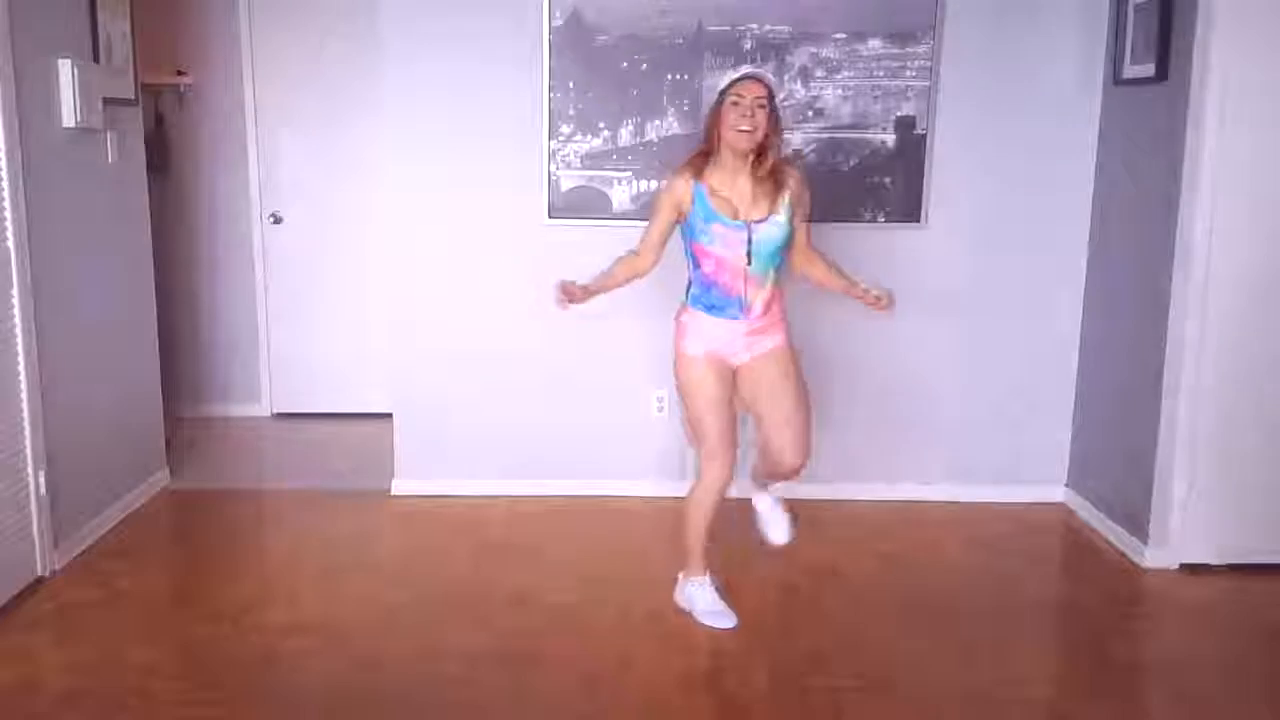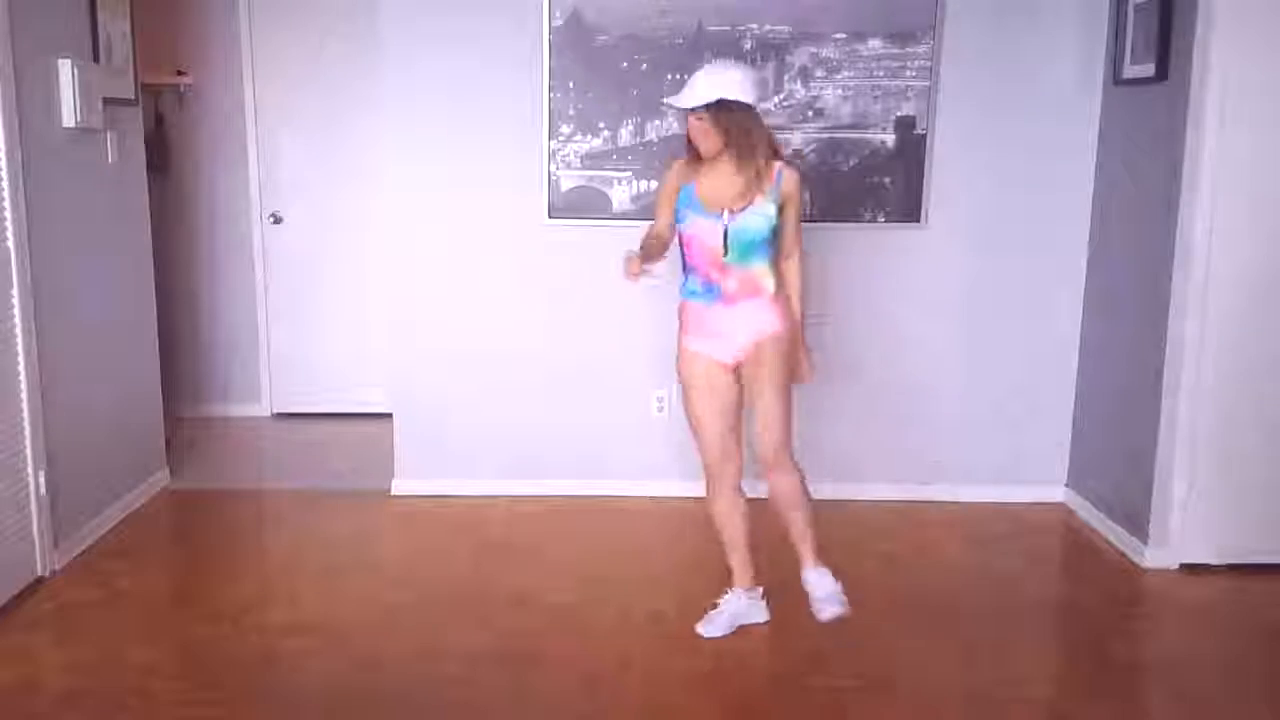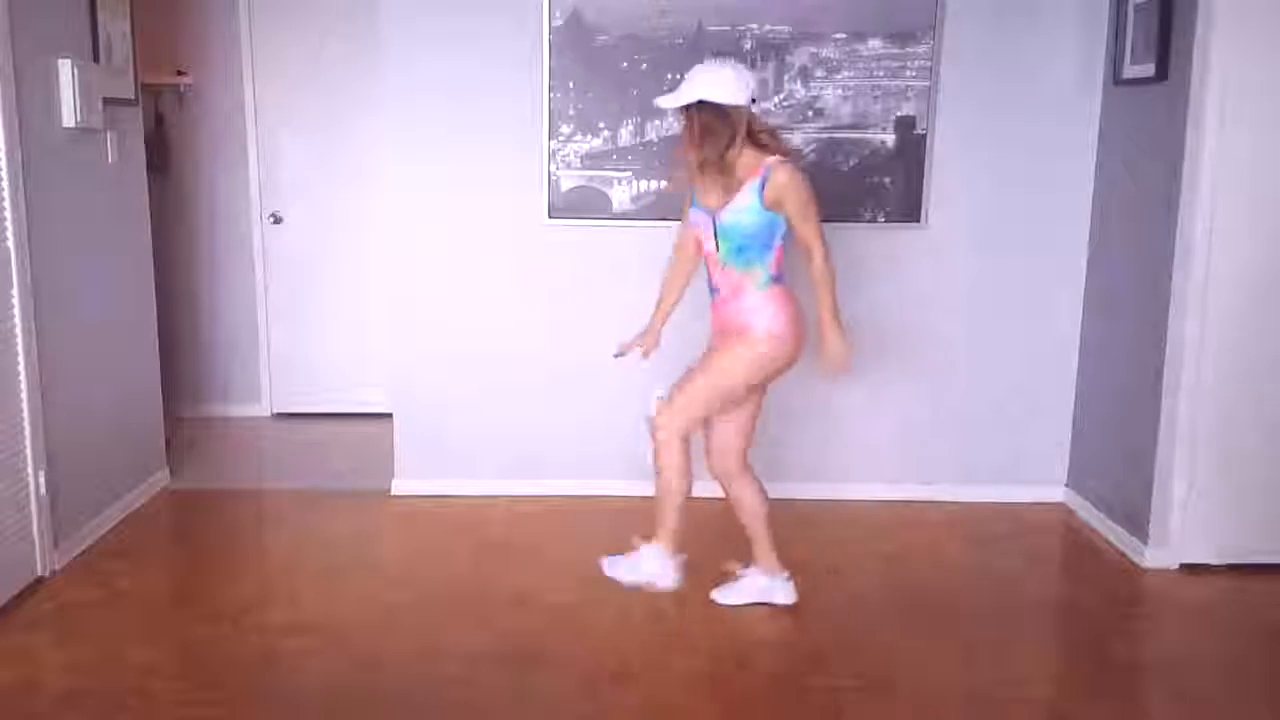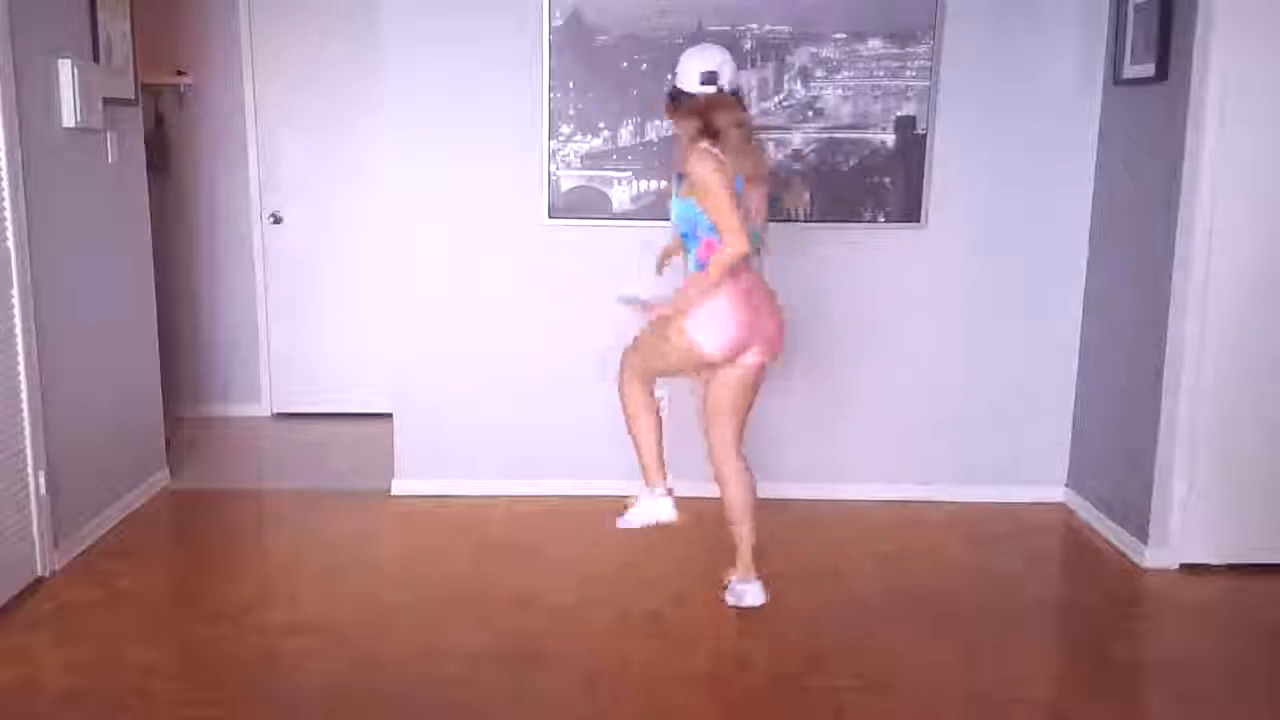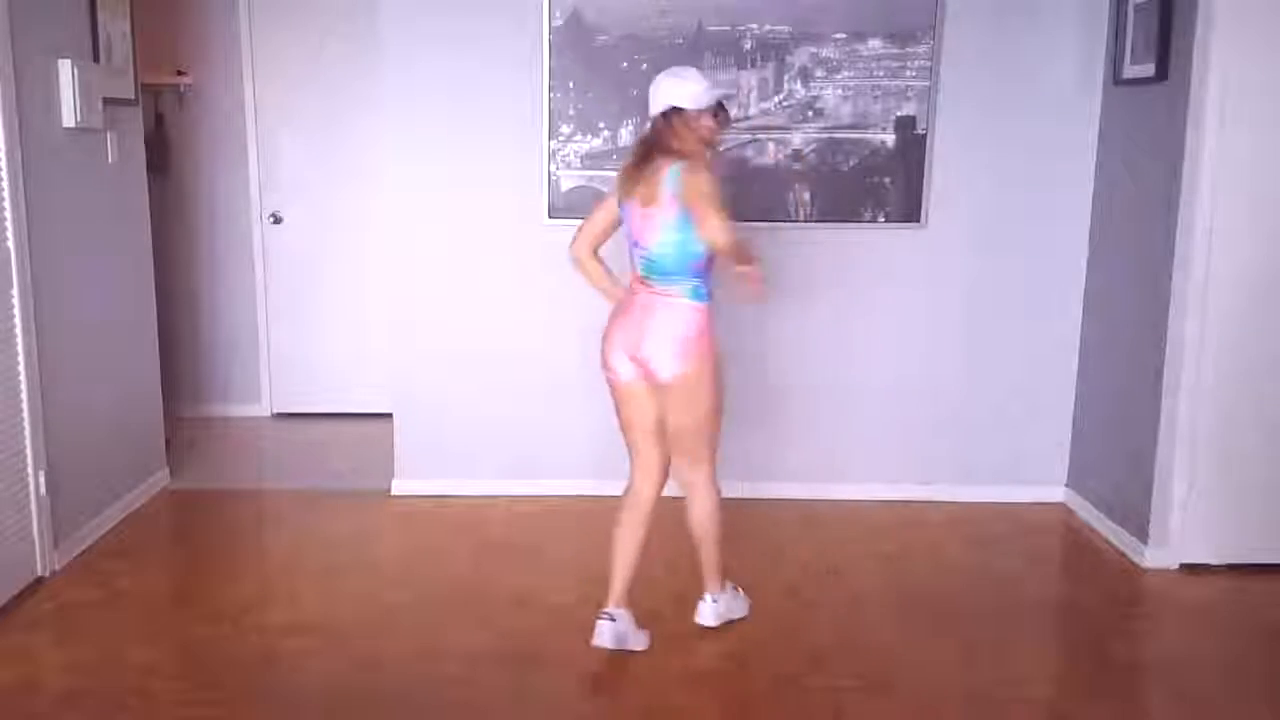
dt=0.3s
person 1, frame 1
left shoulder: (790, 184)
right shoulder: (685, 186)
left elbow: (802, 256)
right elbow: (645, 255)
left wrist: (853, 289)
right wrist: (589, 289)
left hip: (765, 338)
right hip: (703, 340)
left knee: (790, 456)
right knee: (716, 468)
left ankle: (762, 488)
right ankle: (694, 579)
person 1, frame 2
left shoulder: (780, 179)
right shoulder: (681, 175)
left elbow: (790, 258)
right elbow: (657, 238)
left wrist: (797, 335)
right wrist: (643, 253)
left hip: (764, 327)
right hip: (701, 334)
left knee: (773, 452)
right knee: (720, 469)
left ankle: (814, 570)
right ankle: (744, 593)
person 1, frame 3
left shoulder: (777, 175)
right shoulder: (702, 177)
left elbow: (816, 251)
right elbow: (684, 257)
left wrist: (831, 326)
right wrist: (655, 326)
left hip: (765, 329)
right hip: (730, 328)
left knee: (669, 423)
right knee: (726, 458)
left ankle: (660, 553)
right ankle: (768, 573)
person 1, frame 4
left shoulder: (699, 159)
right shoulder: (746, 152)
left elbow: (737, 243)
left wrist: (684, 301)
left hip: (717, 312)
right hip: (757, 312)
left knee: (632, 373)
right knee: (725, 446)
left ankle: (655, 492)
right ankle: (746, 577)
person 1, frame 5
left shoulder: (635, 180)
right shoulder: (696, 177)
left elbow: (581, 249)
right elbow: (717, 238)
right wrist: (744, 262)
left hip: (628, 330)
right hip: (680, 333)
left knee: (647, 478)
right knee: (696, 474)
left ankle: (613, 614)
right ankle: (715, 593)
